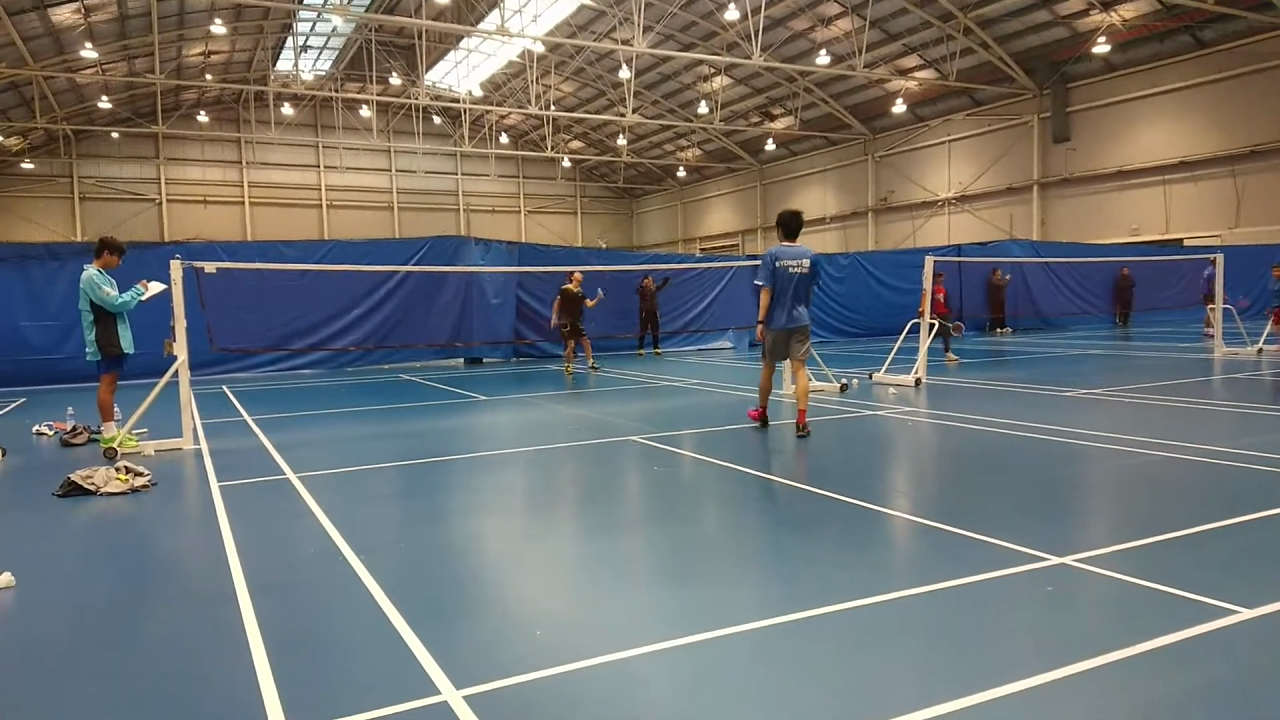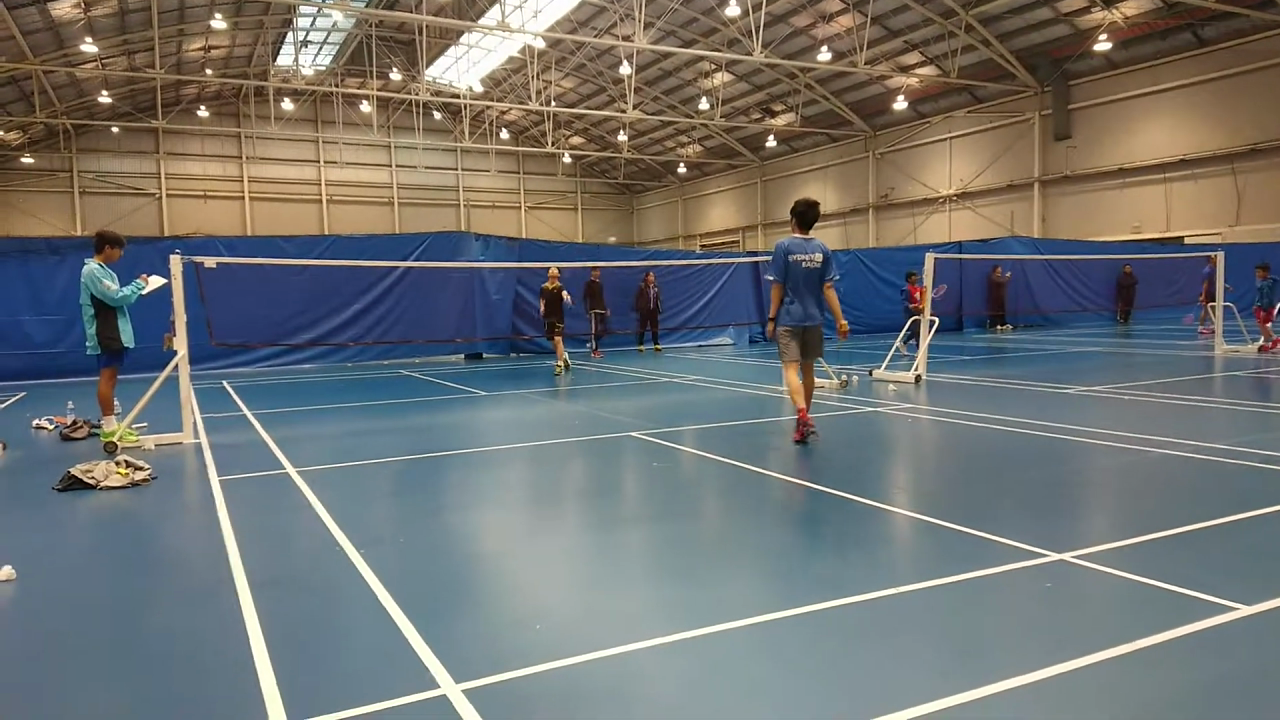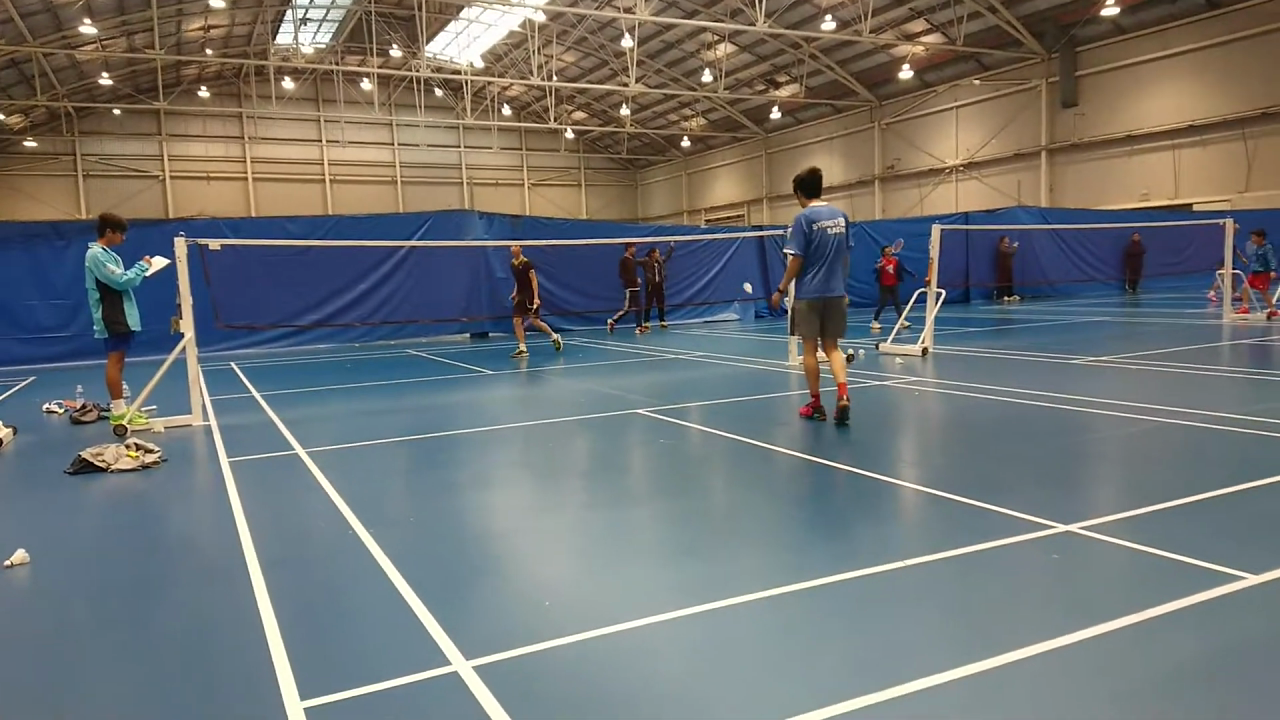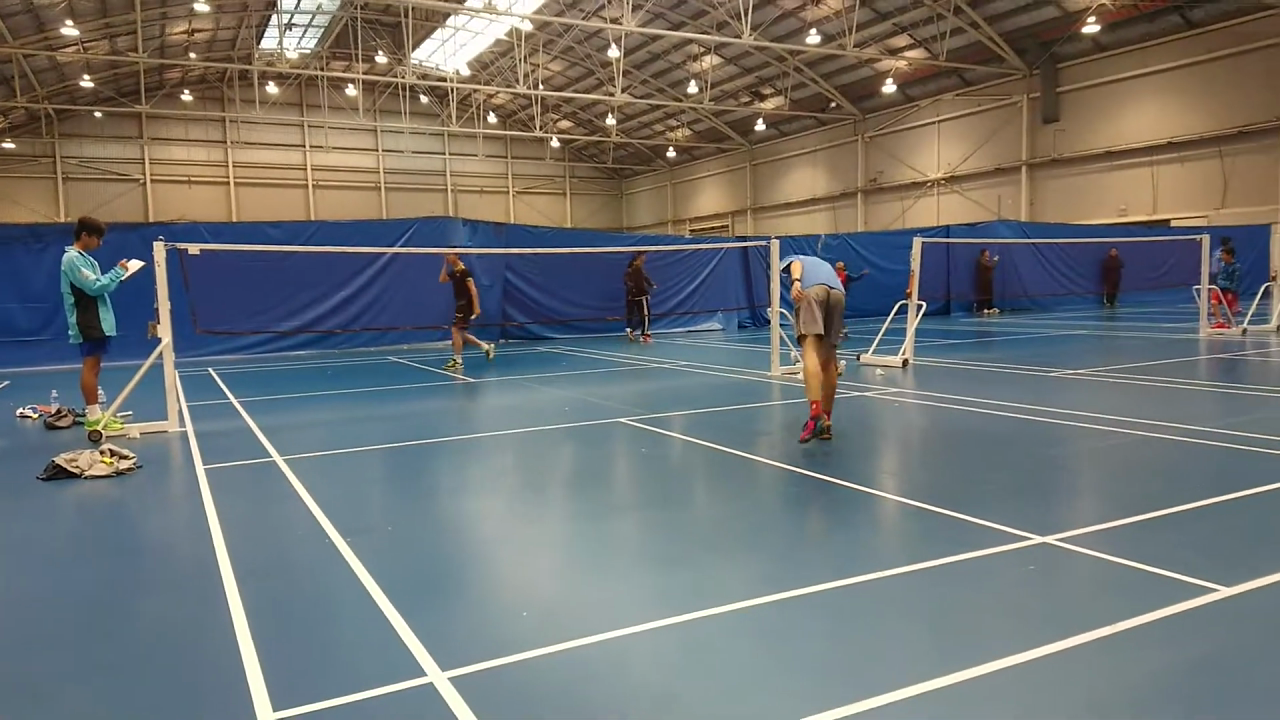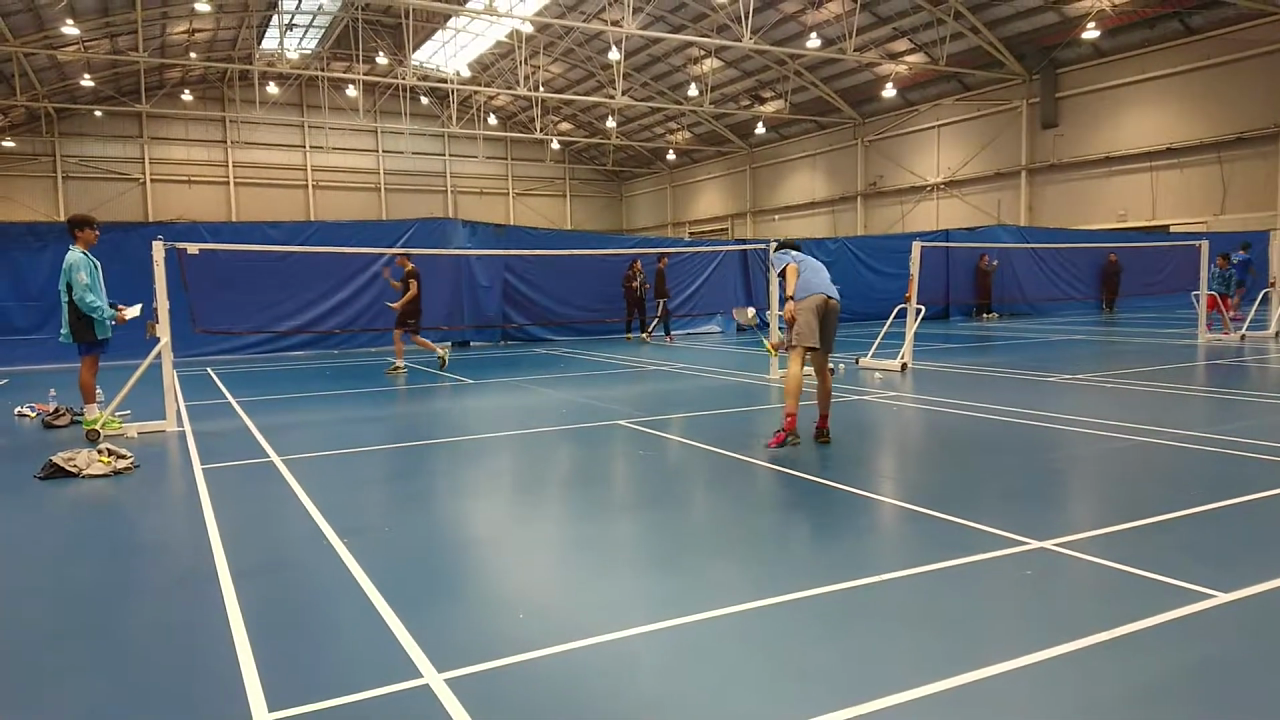
dt=0.5s
person 1, frame 1
left shoulder: (772, 254)
right shoulder: (810, 256)
left elbow: (766, 291)
left wrist: (760, 321)
left hip: (776, 322)
right hip: (801, 321)
left knee: (769, 367)
right knee: (799, 368)
left ankle: (762, 412)
right ankle: (801, 421)
person 1, frame 2
left shoulder: (783, 247)
right shoulder: (823, 250)
left elbow: (777, 287)
right elbow: (828, 288)
left wrist: (771, 319)
right wrist: (840, 319)
left hip: (788, 319)
right hip: (813, 319)
left knee: (791, 370)
right knee: (808, 368)
left ankle: (804, 418)
right ankle: (804, 419)
person 1, frame 3
left shoulder: (804, 217)
right shoulder: (841, 217)
left elbow: (796, 260)
right elbow: (846, 257)
left wrist: (781, 289)
left hip: (810, 293)
right hip: (836, 291)
left knee: (811, 348)
right knee: (833, 347)
left ankle: (816, 404)
right ankle: (843, 399)
person 1, frame 4
left shoulder: (793, 260)
left elbow: (796, 264)
left wrist: (796, 281)
left hip: (812, 289)
right hip: (837, 293)
left knee: (811, 349)
right knee: (828, 360)
left ankle: (816, 418)
right ankle: (825, 424)
person 1, frame 5
left shoulder: (780, 255)
right shoulder: (814, 262)
left elbow: (792, 269)
left wrist: (789, 299)
right wrist: (787, 340)
left hip: (807, 297)
right hip: (832, 299)
left knee: (795, 360)
right knee: (822, 368)
left ankle: (789, 427)
right ankle: (823, 428)
person 2, frame 1
left shoulder: (101, 276)
right shoulder: (92, 277)
left elbow: (112, 304)
right elbow: (115, 303)
left wrist: (136, 295)
right wrist: (138, 289)
left hip: (113, 339)
right hip: (106, 341)
left knee: (110, 385)
right knee: (107, 385)
left ankle: (111, 431)
right ankle: (109, 435)
person 2, frame 2
left shoulder: (101, 270)
right shoulder: (93, 271)
left elbow: (113, 298)
right elbow: (116, 297)
left wrist: (136, 289)
right wrist: (139, 284)
left hip: (114, 333)
right hip: (106, 334)
left knee: (110, 379)
right knee: (107, 379)
left ankle: (111, 425)
right ankle: (108, 429)
person 2, frame 3
left shoulder: (105, 254)
right shoulder: (97, 255)
right elbow: (121, 281)
left wrist: (141, 271)
right wrist: (142, 266)
left hip: (120, 316)
right hip: (112, 318)
left knee: (118, 362)
right knee: (115, 362)
left ankle: (120, 407)
right ankle: (118, 412)
person 2, frame 4
left shoulder: (82, 258)
right shoulder: (73, 259)
right elbow: (94, 287)
left wrist: (116, 276)
right wrist: (118, 271)
left hip: (96, 322)
right hip: (88, 323)
left knee: (94, 367)
right knee: (90, 367)
left ankle: (95, 413)
right ankle: (93, 417)
person 2, frame 5
left shoulder: (84, 257)
right shoulder: (77, 259)
right elbow: (81, 296)
left wrist: (112, 307)
right wrist: (107, 315)
left hip: (92, 322)
right hip: (86, 323)
left knee: (92, 366)
right knee: (89, 366)
left ankle: (93, 412)
right ankle: (91, 416)
